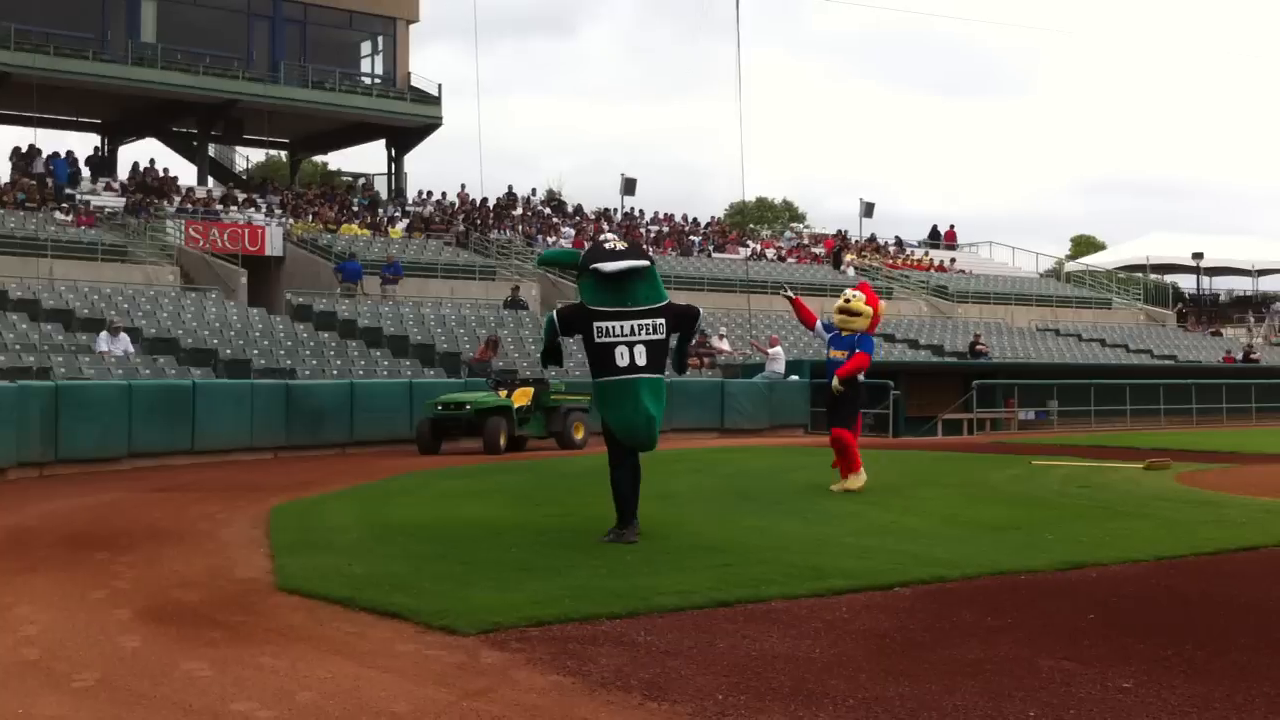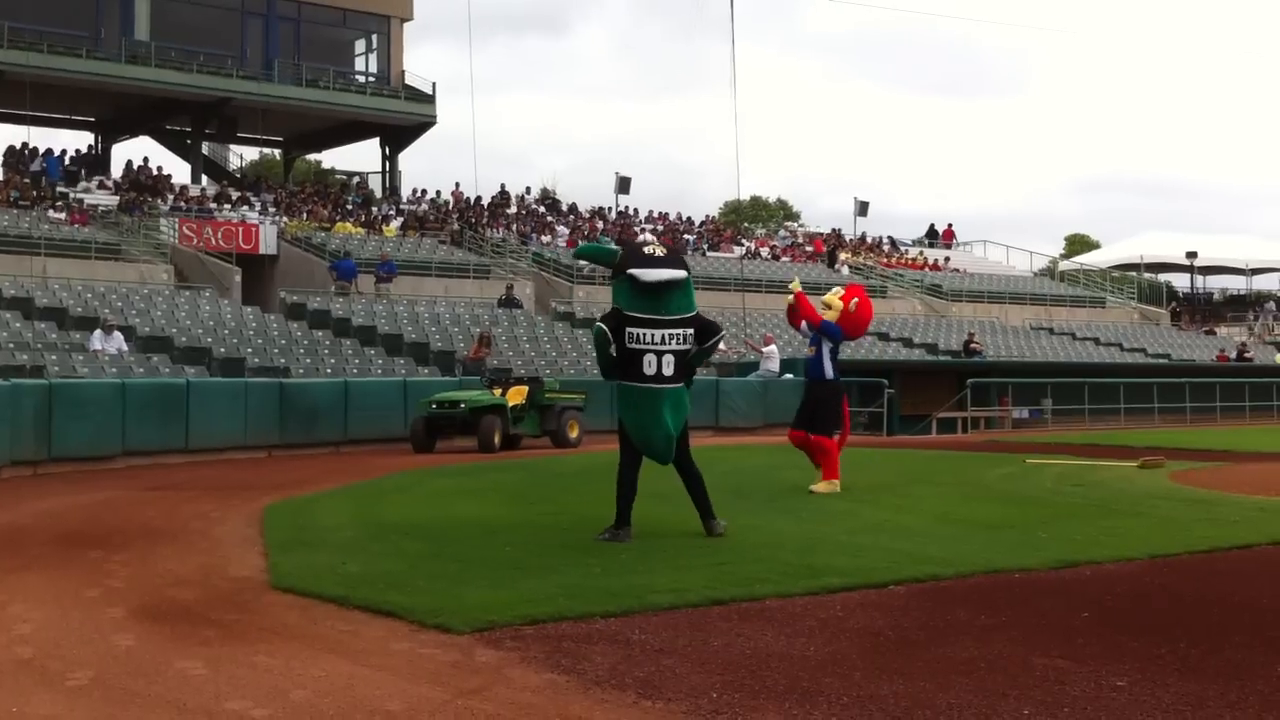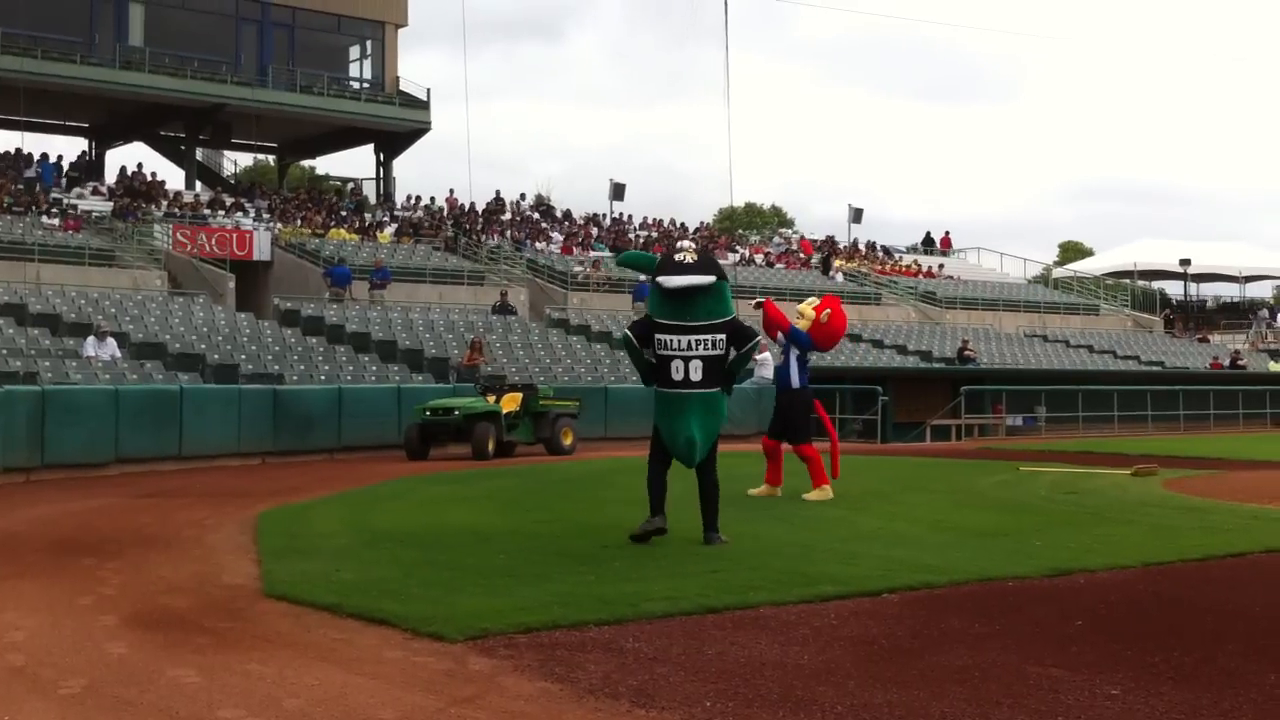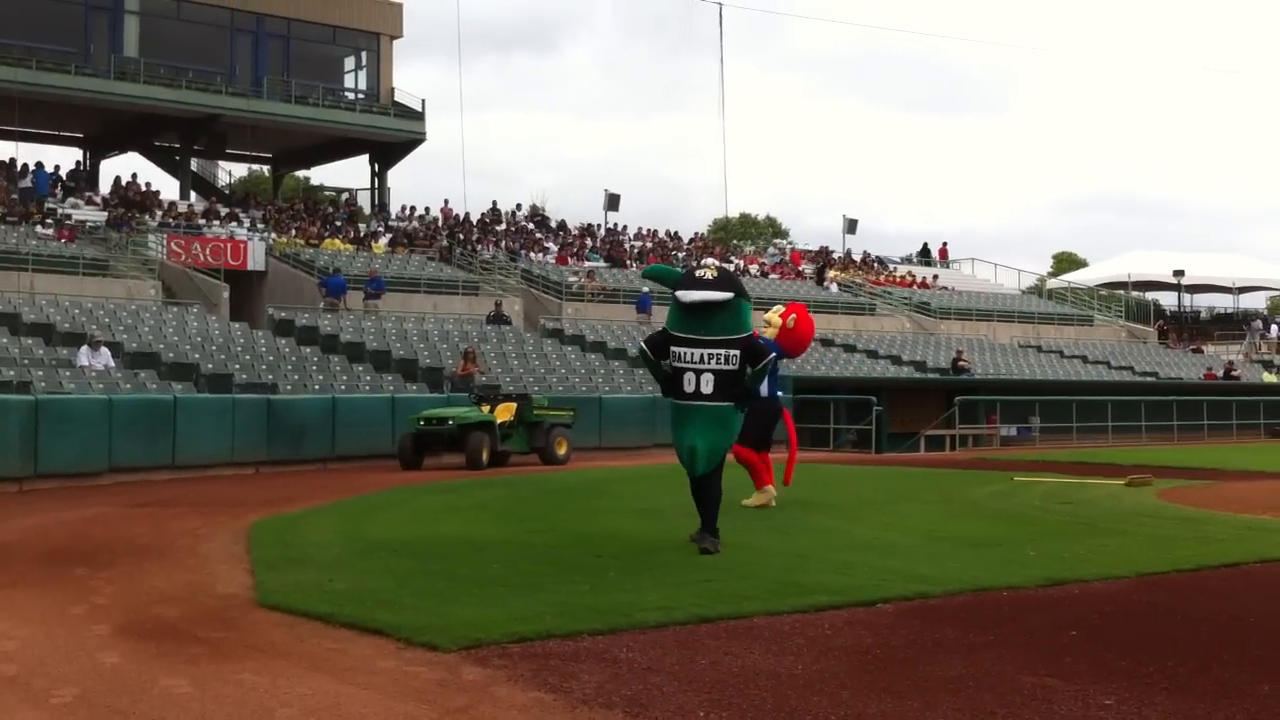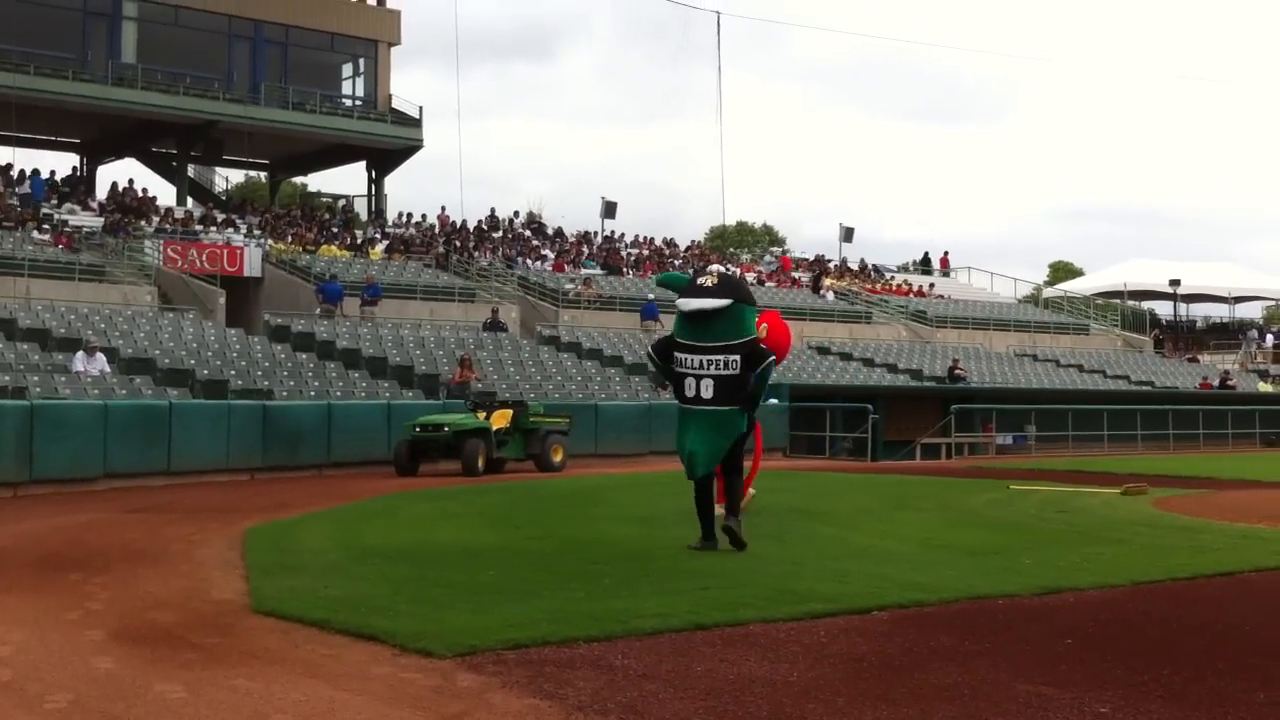
dt=0.3s
person 1, frame 1
left shoulder: (590, 309)
right shoulder: (659, 308)
left elbow: (555, 319)
right elbow: (694, 313)
left wrist: (550, 349)
right wrist: (681, 354)
left hip: (613, 392)
right hip: (649, 390)
left knee: (620, 458)
right knee: (630, 455)
left ankle: (626, 524)
right ankle: (628, 518)
person 1, frame 2
left shoulder: (625, 313)
right shoulder: (686, 314)
left elbow: (601, 331)
right elbow: (715, 334)
left wrist: (608, 367)
right wrist: (691, 366)
left hip: (636, 398)
right hip: (674, 397)
left knee: (629, 463)
right knee: (683, 461)
left ankle: (622, 526)
right ankle: (710, 520)
person 1, frame 3
left shoulder: (657, 319)
right shoulder: (722, 320)
left elbow: (630, 337)
right elbow: (752, 340)
left wrist: (647, 372)
right wrist: (731, 373)
left hip: (670, 402)
right hip: (709, 402)
left knee: (658, 461)
right knee: (706, 467)
left ankle: (656, 516)
right ankle: (711, 530)
person 1, frame 4
left shoulder: (676, 331)
right shoulder: (739, 336)
left elbow: (647, 349)
right elbow: (766, 358)
left wrist: (665, 382)
right wrist: (746, 391)
left hip: (685, 413)
right hip: (722, 414)
left knee: (696, 469)
right knee: (712, 473)
left ankle: (707, 529)
right ankle: (709, 534)
person 1, frame 5
left shoulder: (682, 336)
right shoulder: (743, 341)
left elbow: (655, 354)
right elbow: (767, 362)
left wrist: (676, 384)
right wrist: (753, 397)
left hip: (692, 416)
right hip: (731, 417)
left knee: (702, 475)
right knee: (733, 470)
left ankle: (708, 536)
right ankle: (732, 517)
person 2, frame 1
left shoulder: (864, 339)
right shoulder: (831, 333)
left elbow: (861, 361)
right elbow: (809, 319)
left wrist: (840, 375)
right wrist: (793, 299)
left hip: (851, 390)
right hip: (834, 390)
left knee: (840, 432)
right knee: (836, 438)
left ankle: (857, 471)
right ankle: (848, 476)
person 2, frame 2
left shoulder: (833, 332)
right shoulder: (816, 332)
left elbow: (812, 316)
right elbow: (797, 322)
left wrist: (798, 293)
right wrist: (793, 304)
left hip: (828, 389)
right hip: (812, 388)
left knee: (822, 436)
right knee: (797, 434)
left ankle: (831, 480)
right ankle: (825, 468)
person 2, frame 3
left shoulder: (803, 340)
right shoulder: (792, 340)
left elbow: (781, 322)
right elbow: (773, 330)
left wrist: (767, 303)
right wrist: (764, 308)
left hip: (797, 398)
right hip: (784, 397)
left knee: (802, 445)
right knee: (770, 442)
left ankle: (823, 486)
right ankle: (772, 485)
person 2, frame 4
left shoulder: (771, 349)
right shoulder: (767, 349)
left hip: (764, 406)
right hip: (759, 405)
left knee: (741, 448)
right knee: (758, 451)
left ankle: (766, 488)
right ankle: (764, 494)
person 2, frame 5
left shoulder: (750, 360)
right shoulder: (744, 359)
left hip: (739, 416)
right hip: (736, 415)
left knee: (723, 460)
right knee: (728, 460)
left ankle: (723, 503)
right ankle: (741, 492)
